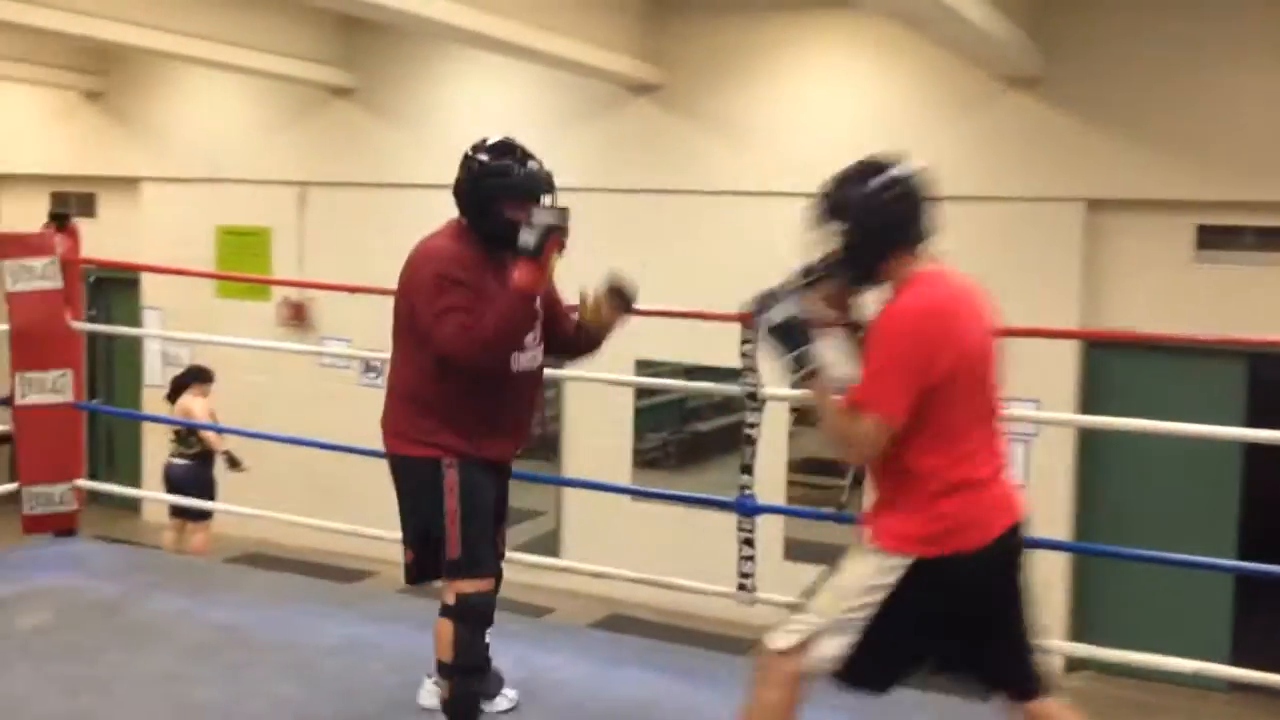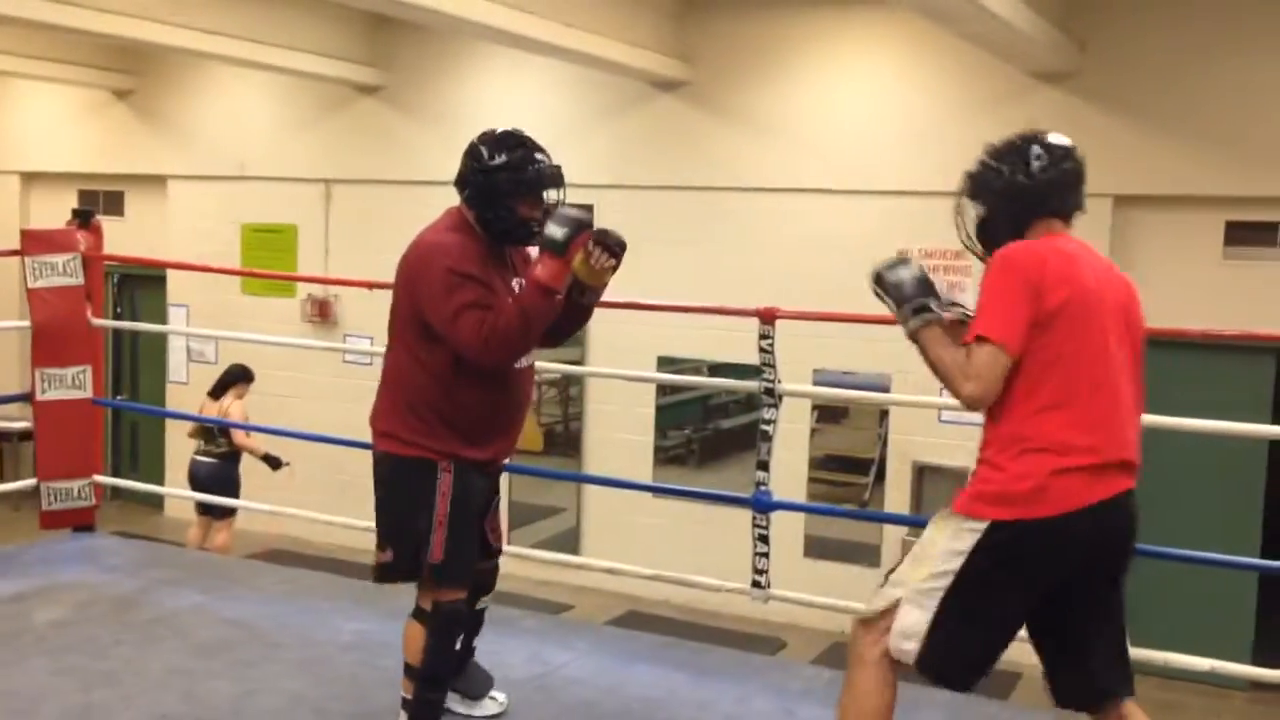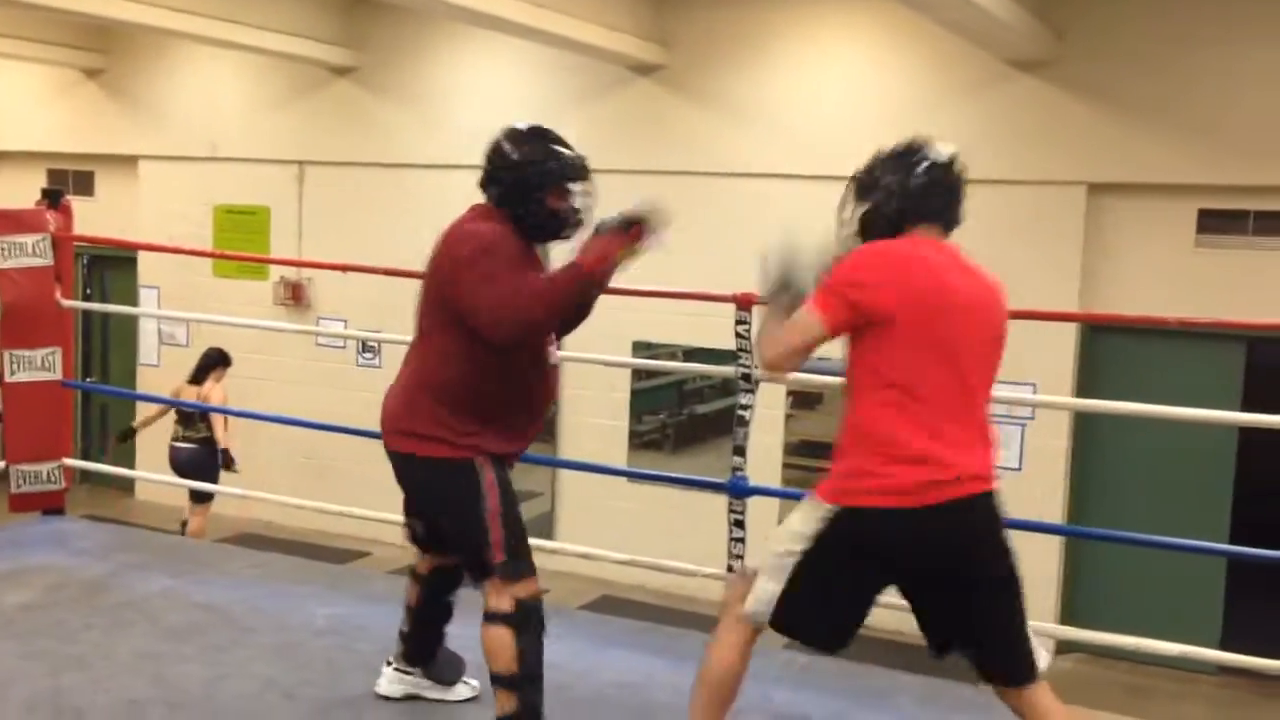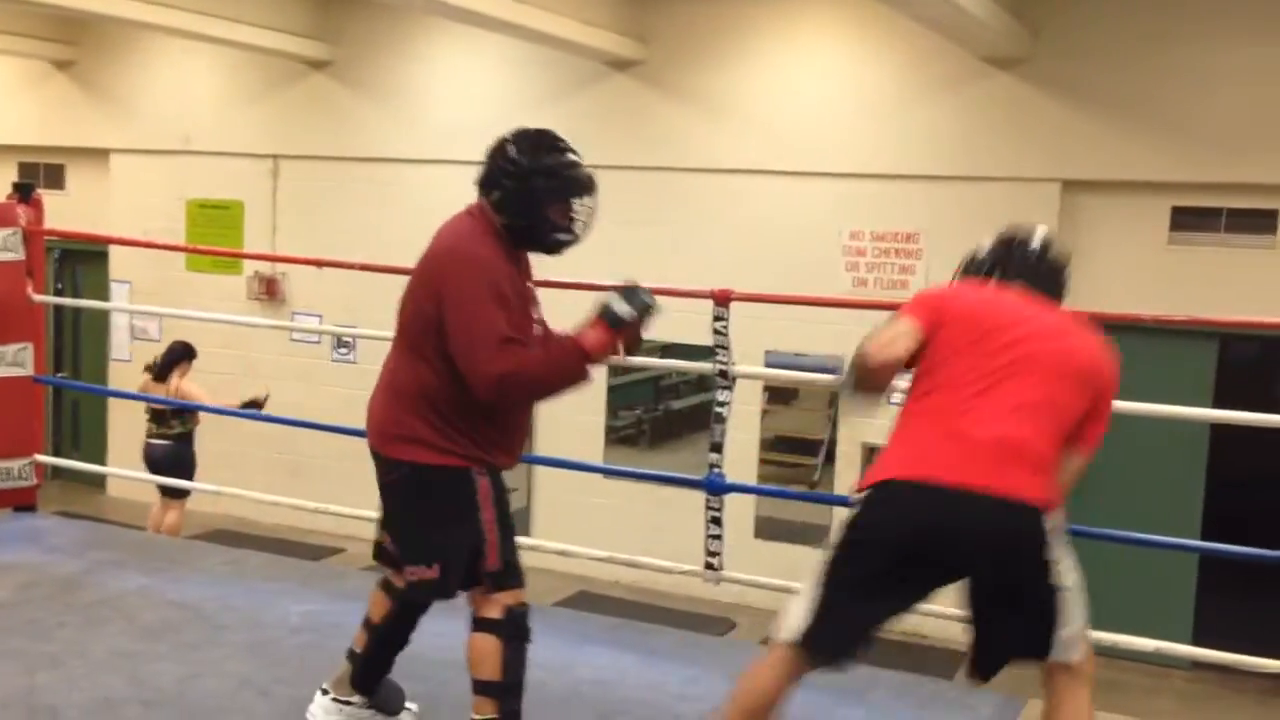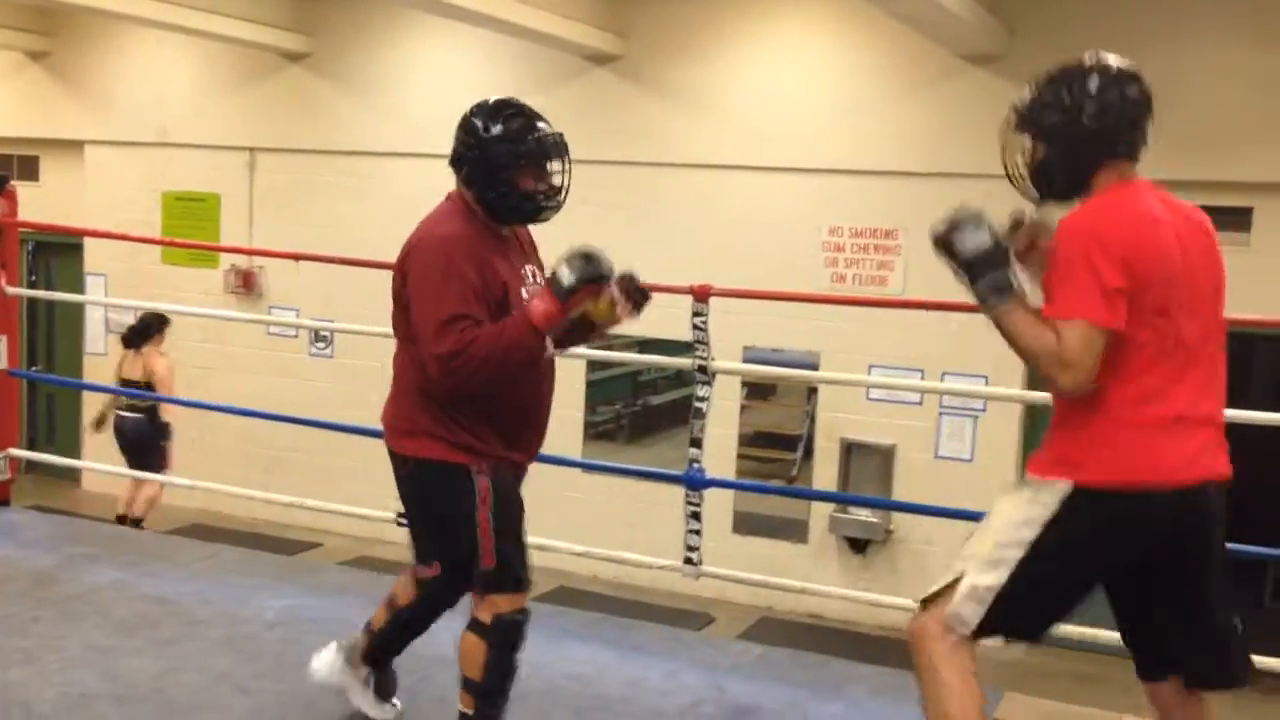
dt=0.5s
person 1, frame 1
left shoulder: (514, 255)
right shoulder: (440, 260)
left elbow: (559, 337)
right elbow: (475, 345)
left wrist: (594, 319)
right wrist: (531, 273)
left hip: (489, 446)
right hip: (438, 447)
left knee: (481, 571)
right knee: (471, 585)
person 1, frame 2
left shoulder: (507, 247)
right shoulder: (442, 254)
left elbow: (545, 331)
right elbow: (491, 344)
left wrist: (585, 284)
right wrist: (551, 268)
left hip: (473, 447)
right hip: (429, 451)
left knee: (476, 574)
right knee: (445, 590)
person 1, frame 3
left shoulder: (511, 240)
right shoulder: (478, 243)
left elbow: (547, 319)
right elbow: (519, 318)
left wrist: (595, 270)
right wrist: (597, 254)
left hip: (453, 434)
right hip: (448, 441)
left knee: (449, 550)
right knee: (514, 587)
left ankle: (413, 664)
person 1, frame 4
left shoulder: (496, 242)
right shoulder: (474, 260)
left elbow: (519, 347)
right elbow: (502, 377)
left wrist: (598, 332)
right wrist: (592, 341)
left hip: (423, 441)
right hip: (441, 452)
left knee: (420, 574)
right knee: (501, 599)
person 1, frame 5
left shoulder: (509, 231)
right shoulder: (445, 243)
left elbow: (519, 332)
right elbow: (456, 358)
left wrist: (588, 312)
right wrist: (550, 306)
left hip: (481, 448)
right hip: (450, 451)
left knee: (443, 572)
right knee: (502, 599)
left ankle: (355, 661)
person 2, frame 1
left shoulder: (910, 316)
right shoulder: (959, 294)
left elbow: (863, 448)
left wrist: (801, 355)
right wrist: (837, 313)
left hip: (926, 540)
right hip: (988, 530)
left knee: (783, 657)
person 2, frame 2
left shoulder: (1021, 263)
right shoulder: (1118, 284)
left elbow: (977, 387)
left wrist: (918, 312)
left hip: (1019, 507)
right hip: (1105, 509)
left knee: (874, 638)
person 2, frame 3
left shoulder: (875, 262)
right shoulder: (987, 292)
left elbow: (777, 357)
left wrist: (780, 305)
left hip: (867, 502)
right hip: (966, 503)
left knee: (741, 610)
person 2, frame 4
left shoulder: (950, 301)
right shoulder: (1095, 356)
left elbow: (881, 355)
right elbow: (1057, 481)
left wrist: (870, 381)
left hip: (910, 497)
right hip: (1015, 514)
left knee: (794, 645)
right knee: (1069, 665)
person 2, frame 5
left shoulder: (1093, 227)
right shoulder: (1195, 226)
left elbow: (1072, 371)
left wrist: (994, 283)
left hip: (1100, 486)
right hip: (1194, 489)
left knee: (936, 627)
person 3, frame 1
left shoulder: (177, 404)
right shoulder: (198, 403)
right elbow: (206, 433)
right wrist: (226, 453)
left hip: (174, 468)
right hip: (194, 471)
left knee: (175, 523)
right knee: (200, 526)
person 3, frame 2
left shoulder: (208, 401)
right shoulder: (235, 405)
left elbow: (192, 432)
right elbow: (240, 440)
right wrist: (266, 457)
left hip: (197, 467)
right hip: (220, 470)
left knee: (201, 521)
right knee: (223, 525)
person 3, frame 3
left shoulder: (184, 387)
right shoulder: (216, 390)
left elbow: (159, 411)
right elbow: (217, 423)
left wrist: (132, 429)
right wrist: (225, 451)
left hip: (177, 452)
right hip: (200, 455)
right knee: (200, 509)
left ankle: (188, 526)
person 3, frame 4
left shoulder: (150, 382)
right shoulder: (182, 386)
left elbow: (141, 389)
right elbow: (212, 406)
left wrist: (148, 371)
right wrist: (245, 405)
left hip: (152, 449)
right hip: (176, 451)
left knee: (165, 499)
right knee: (175, 505)
person 3, frame 5
left shoulder: (126, 356)
right shoulder: (158, 360)
left elbow: (116, 391)
right elbow: (163, 397)
left wrist: (103, 414)
right wrist: (166, 426)
left hip: (123, 422)
right hip: (145, 425)
left knee: (138, 476)
right knee: (155, 480)
left ankle: (122, 520)
right ankle: (134, 523)
